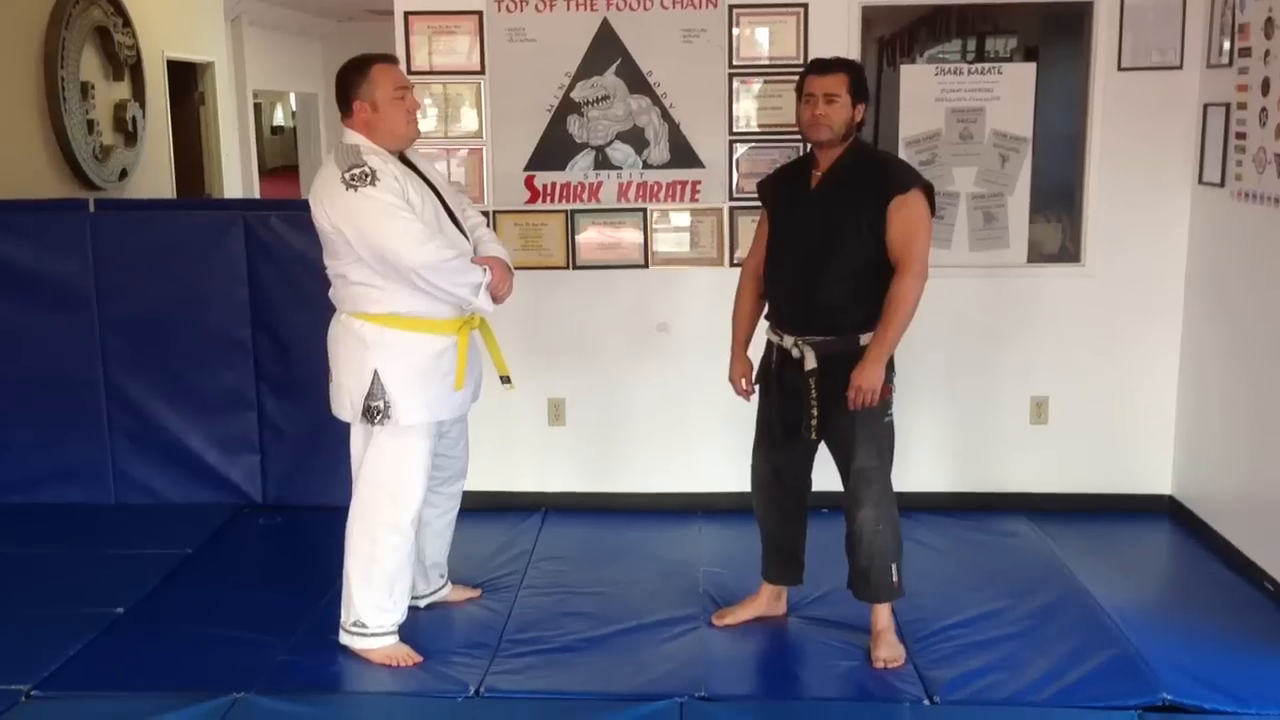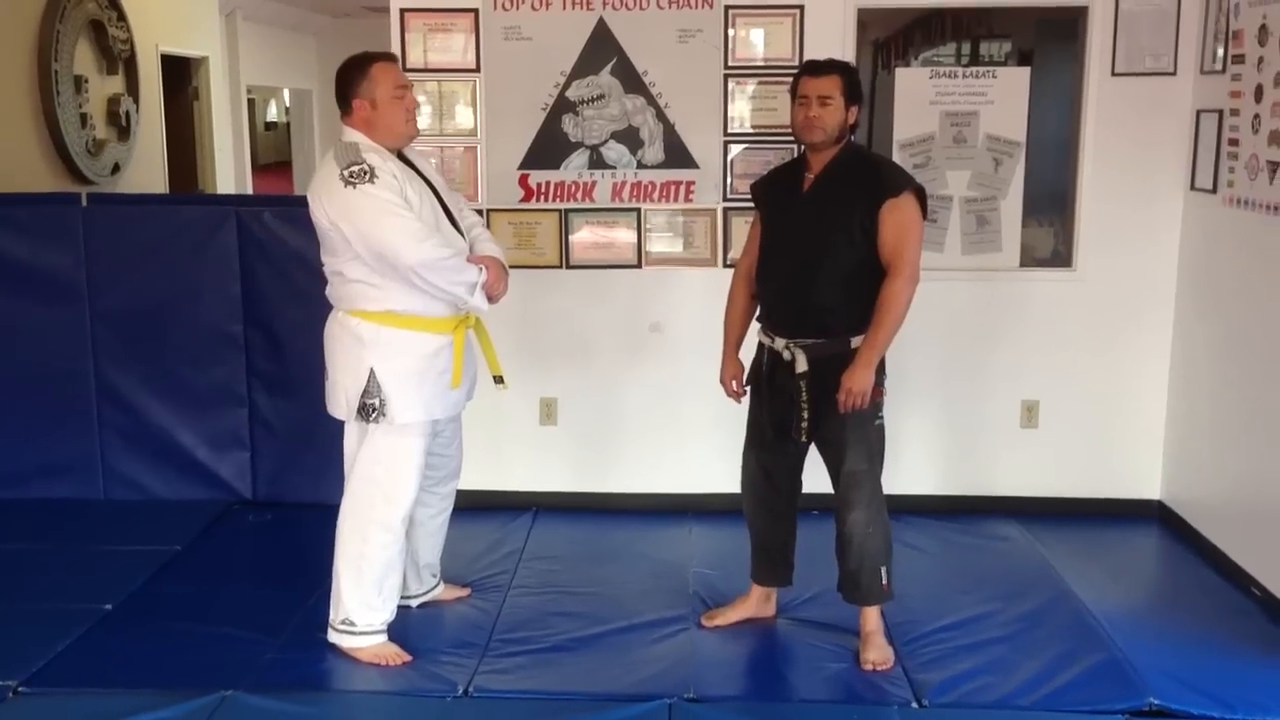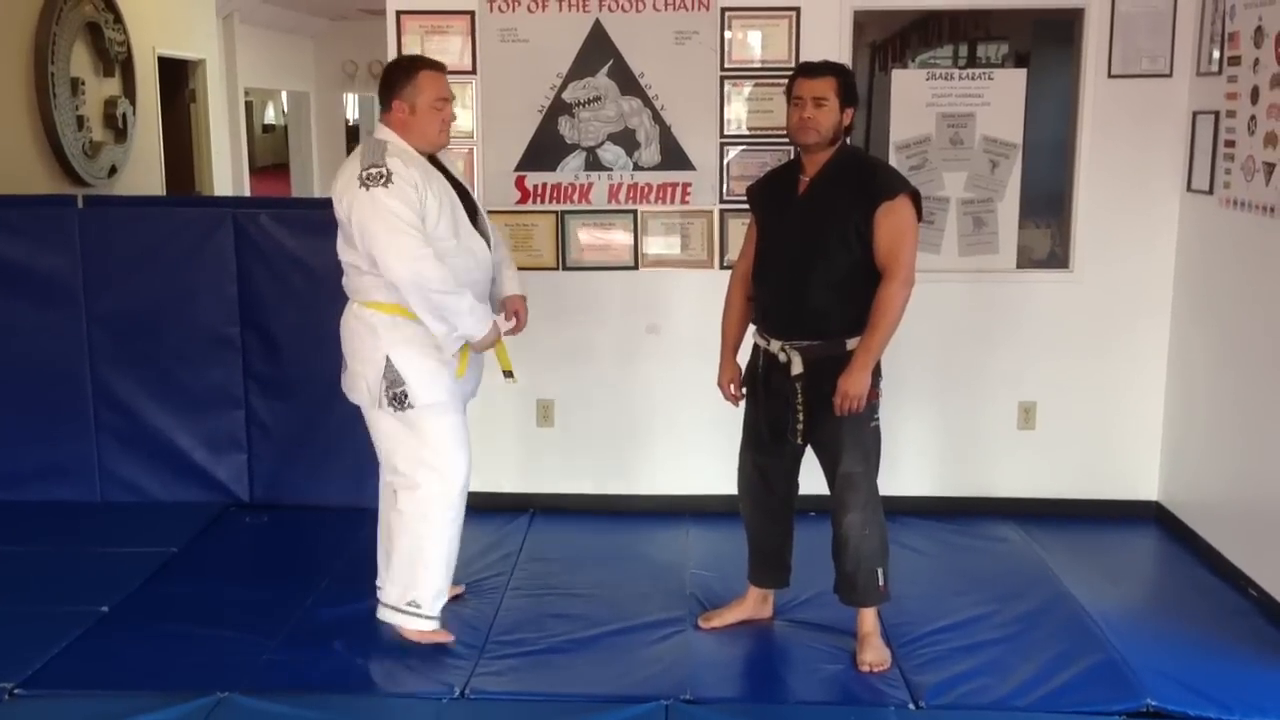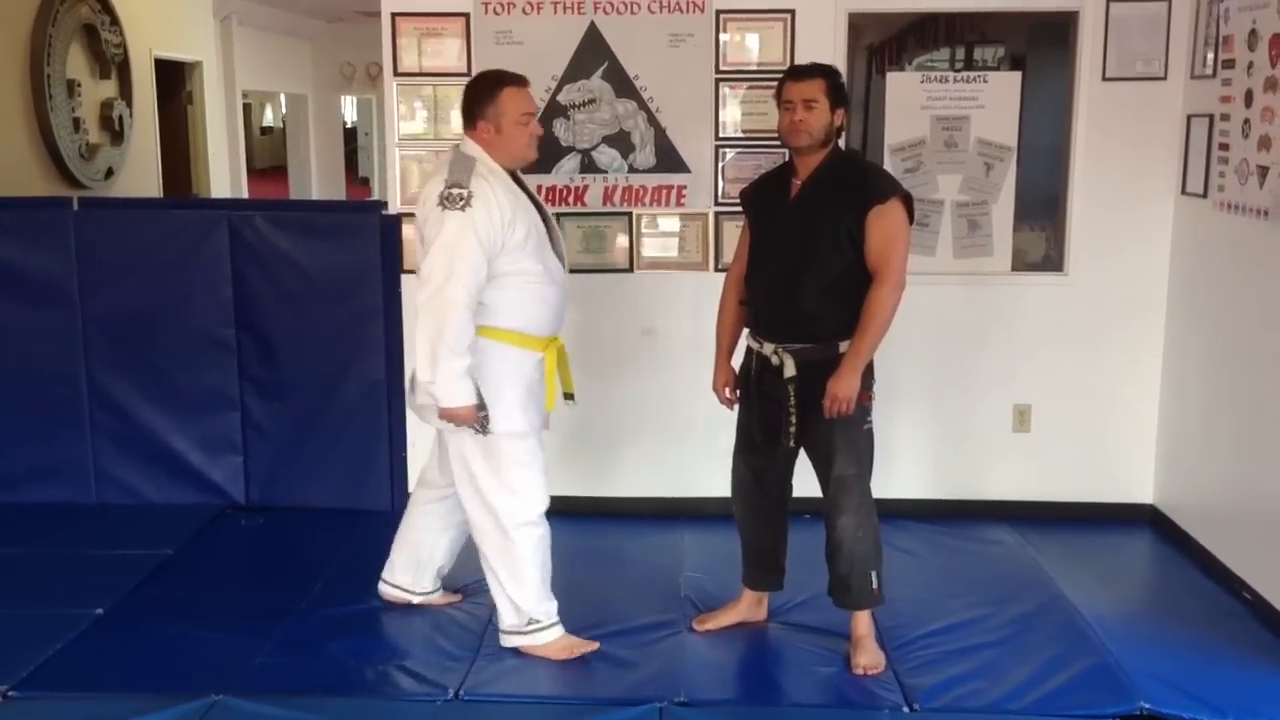
dt=0.5s
person 1, frame 1
left shoulder: (891, 181)
right shoulder: (781, 185)
left elbow: (910, 271)
right elbow: (756, 270)
left wrist: (876, 358)
right wrist: (739, 349)
left hip: (852, 361)
right hip: (785, 359)
left knee: (868, 492)
right knee: (775, 480)
left ankle: (882, 620)
right ankle: (773, 592)
person 1, frame 2
left shoulder: (884, 183)
right shoulder: (774, 186)
left elbow: (902, 274)
right elbow: (748, 272)
left wrist: (867, 361)
right wrist: (731, 350)
left hip: (844, 364)
right hip: (777, 362)
left knee: (858, 496)
right knee: (765, 481)
left ankle: (871, 622)
right ankle: (762, 594)
person 1, frame 3
left shoulder: (878, 186)
right shoulder: (770, 189)
left elbow: (897, 277)
right elbow: (745, 274)
left wrist: (862, 364)
right wrist: (729, 354)
left hip: (840, 365)
right hip: (772, 363)
left knee: (854, 497)
right knee: (761, 484)
left ankle: (868, 624)
right ankle: (759, 595)
person 1, frame 4
left shoulder: (870, 188)
right shoulder: (763, 192)
left elbow: (887, 281)
right elbow: (739, 278)
left wrist: (852, 368)
right wrist: (723, 358)
left hip: (832, 368)
right hip: (765, 366)
left knee: (847, 500)
right knee: (755, 486)
left ankle: (862, 627)
right ankle: (754, 598)
person 2, frame 1
left shoulder: (411, 164)
right shoulder: (349, 178)
left elbow: (468, 220)
right elbow: (419, 257)
left wrist: (495, 261)
right wrist: (484, 287)
left hip: (434, 351)
right hip: (391, 356)
left knee: (442, 476)
right knee: (391, 492)
left ankle: (427, 583)
right ankle: (368, 626)
person 2, frame 2
left shoulder: (407, 162)
right shoulder: (350, 176)
left elbow: (464, 220)
right elbow: (416, 255)
left wrist: (490, 259)
right wrist: (477, 285)
left hip: (430, 349)
right hip: (387, 354)
left knee: (436, 475)
right knee: (383, 490)
left ankle: (418, 582)
right ankle: (357, 623)
person 2, frame 3
left shoulder: (426, 166)
right shoulder: (376, 173)
left elbow: (475, 240)
right elbow: (411, 267)
left wrist: (505, 292)
right wrist: (470, 327)
left hip: (435, 343)
right hip: (404, 348)
left knee: (414, 471)
right knee: (437, 473)
left ankle: (404, 583)
right ankle: (411, 605)
person 2, frame 4
left shoulder: (499, 180)
right shoulder: (466, 193)
right elbow: (445, 296)
right wrist: (451, 387)
left hip: (504, 365)
right hip: (482, 373)
left knee: (453, 481)
right knee: (514, 501)
left ankle: (407, 579)
right ankle: (534, 624)
